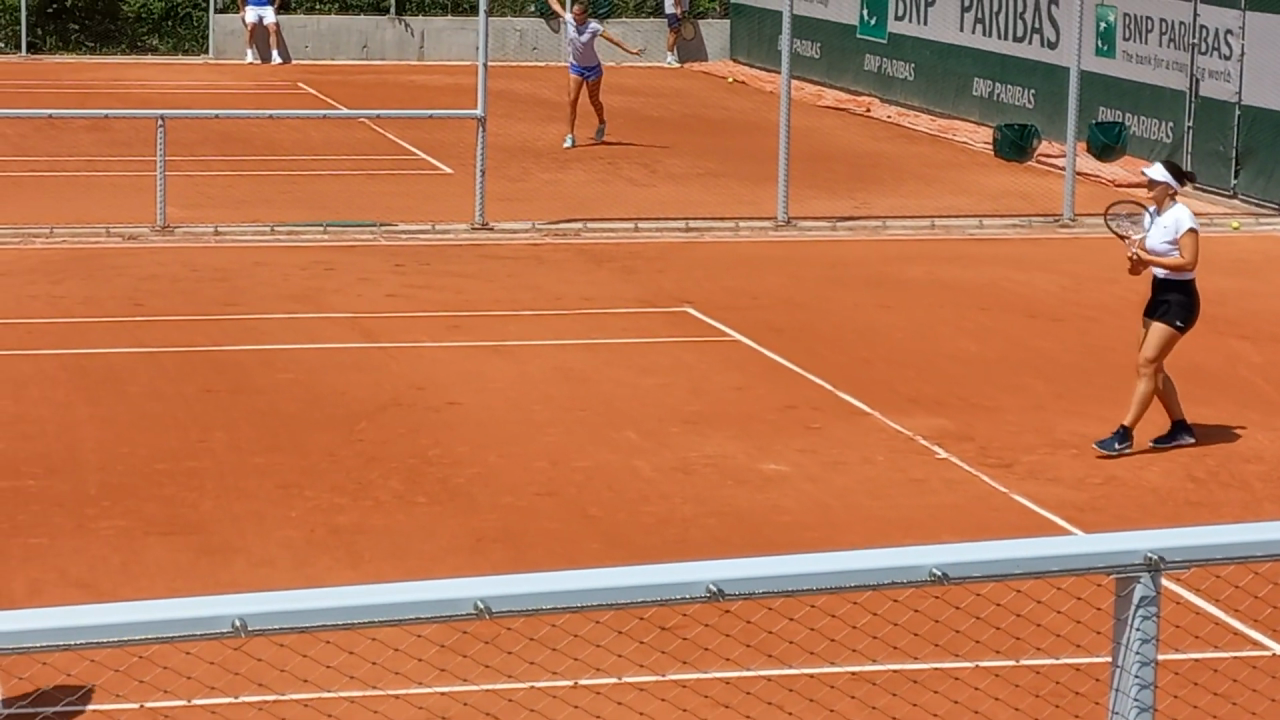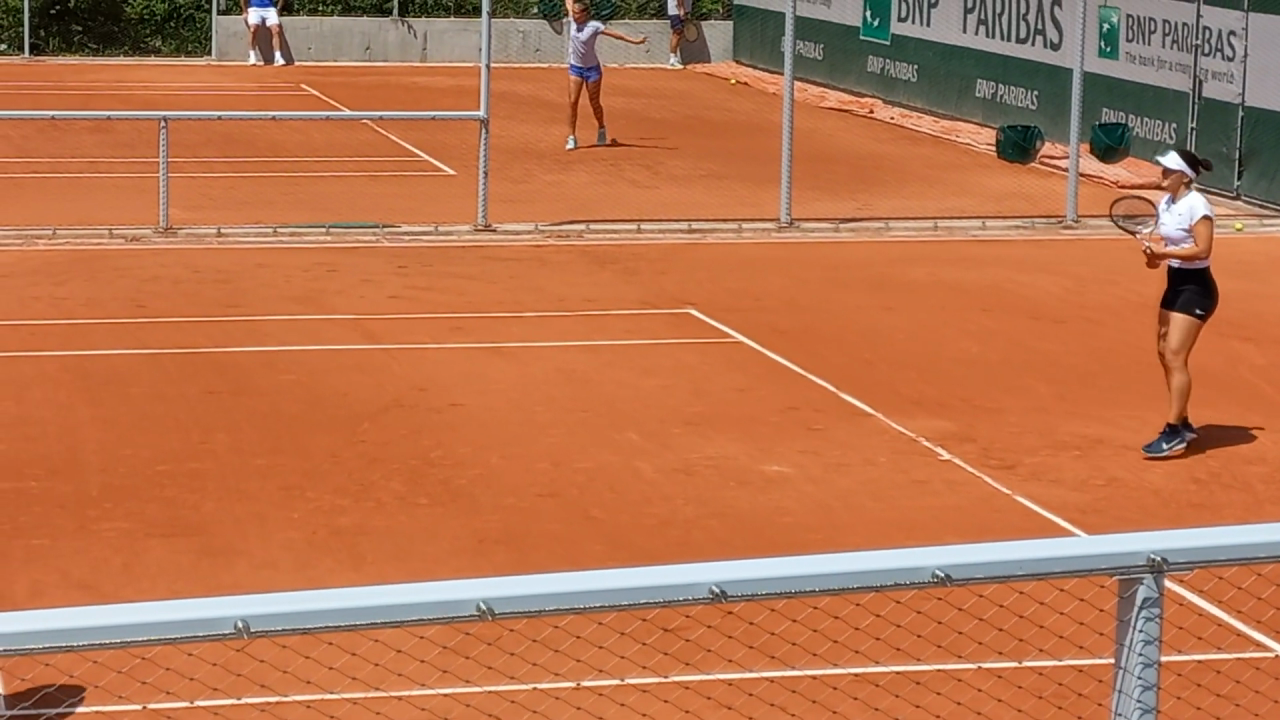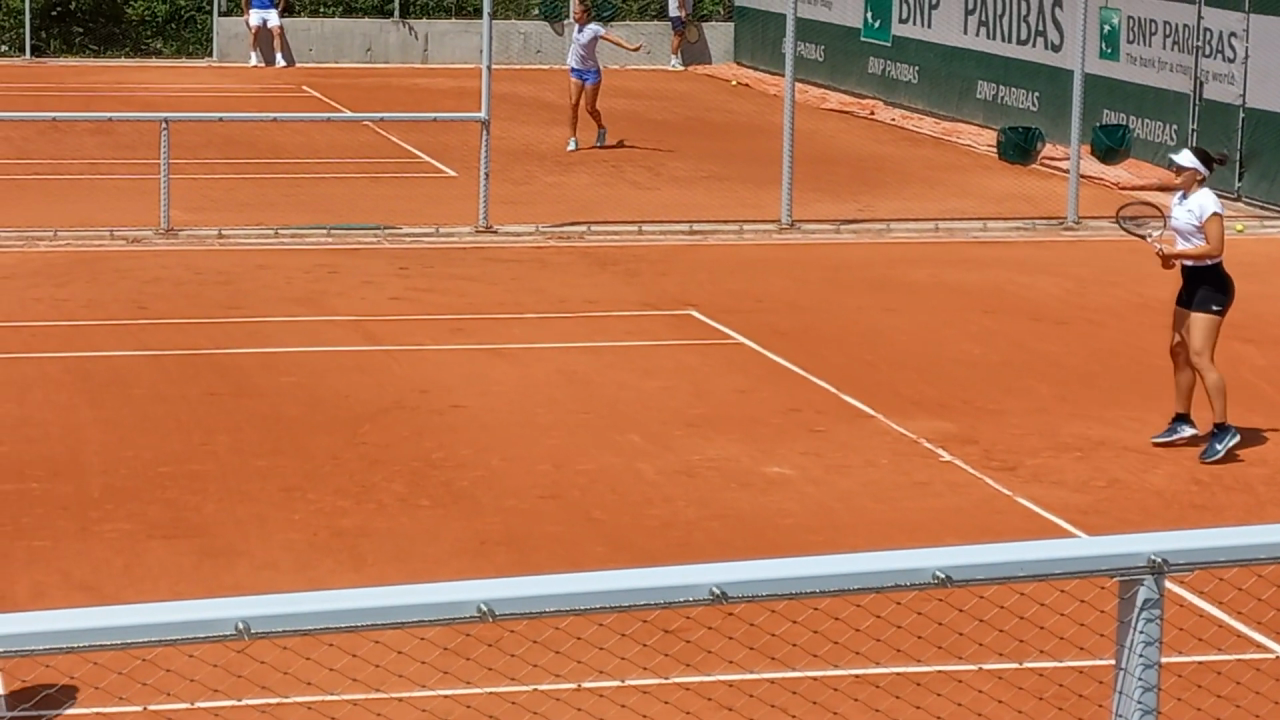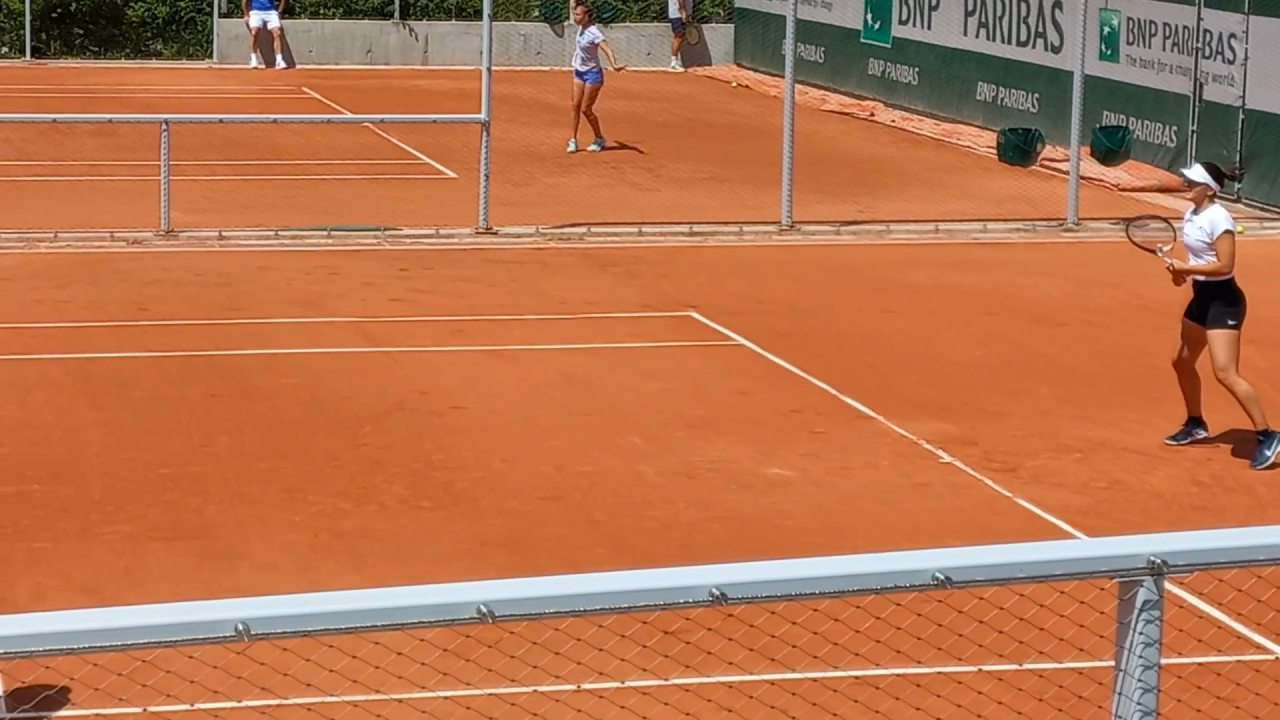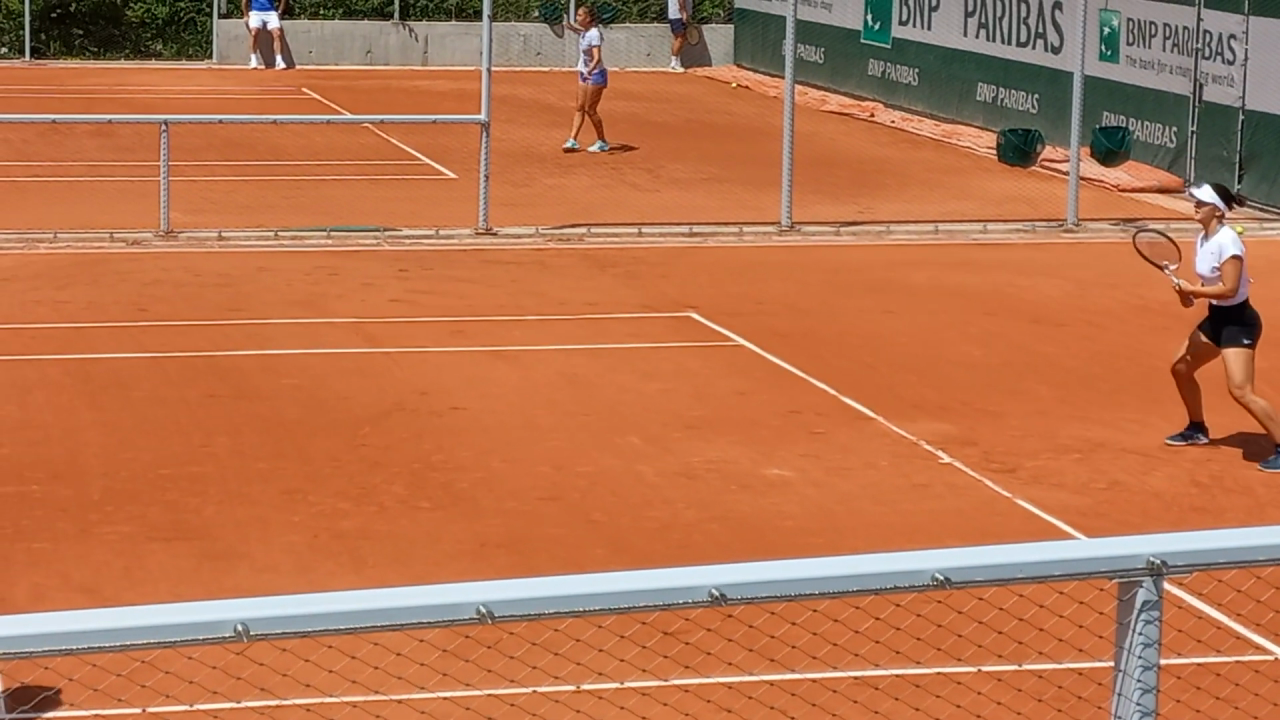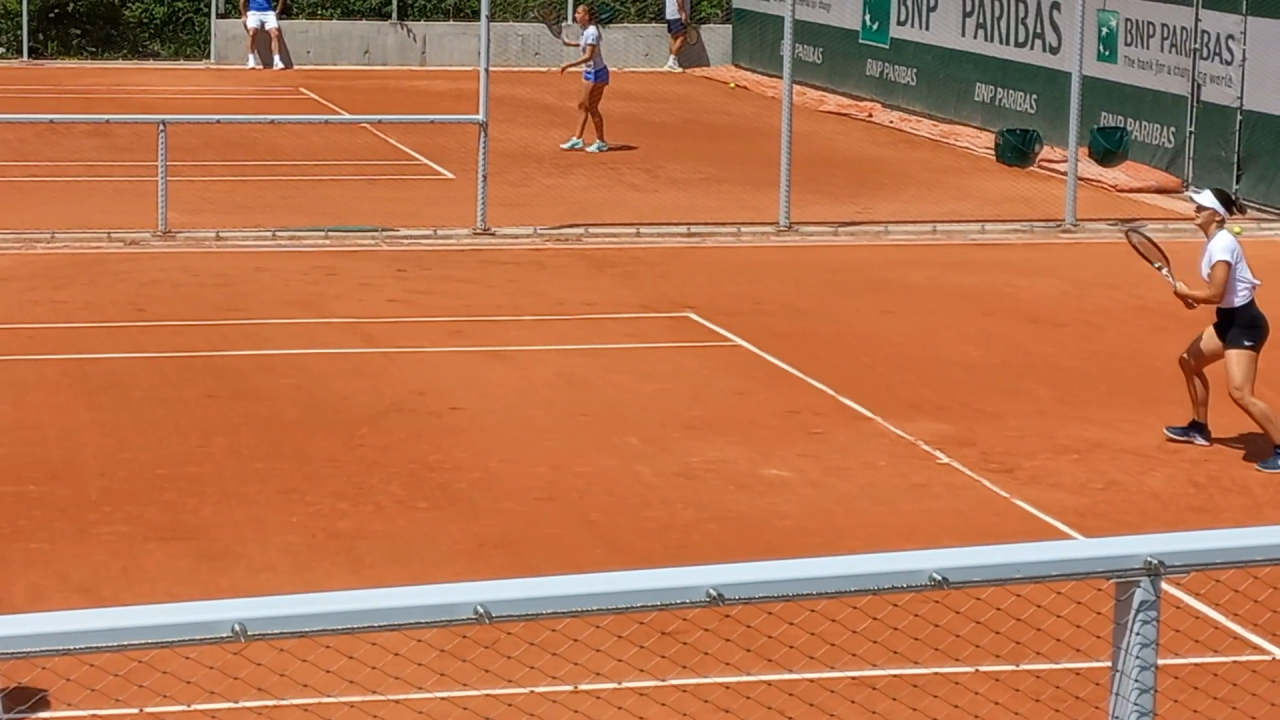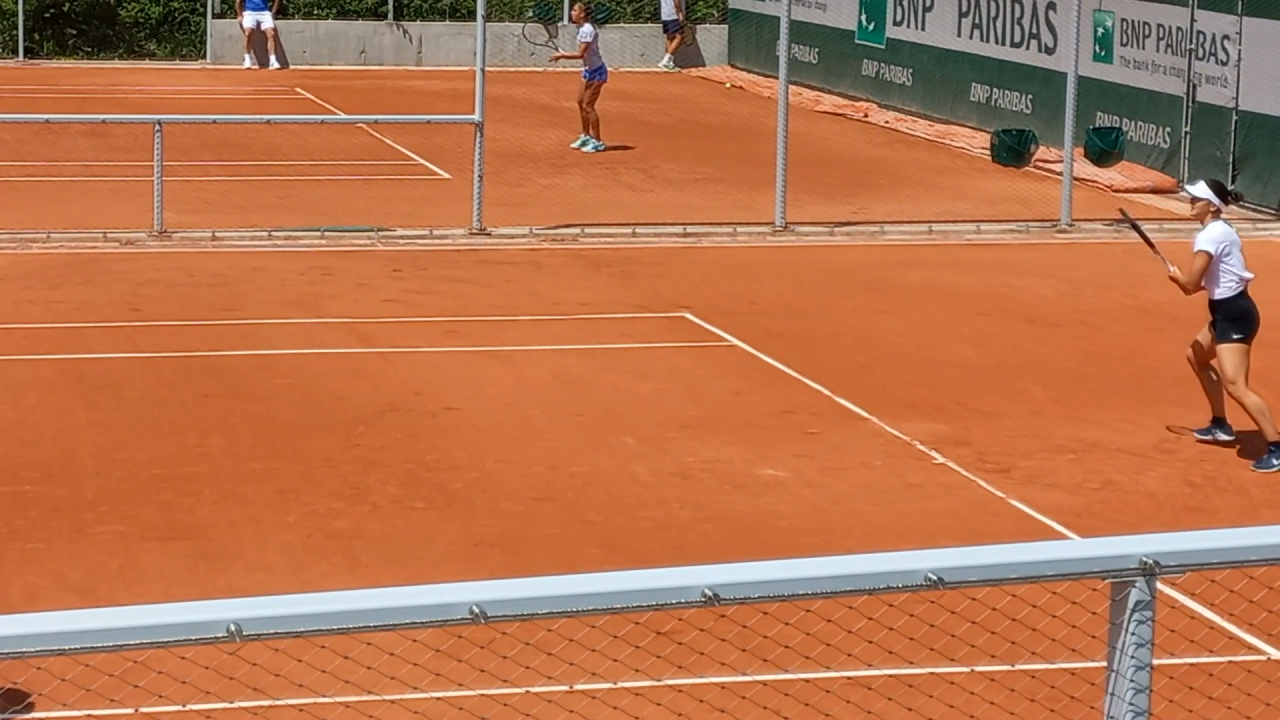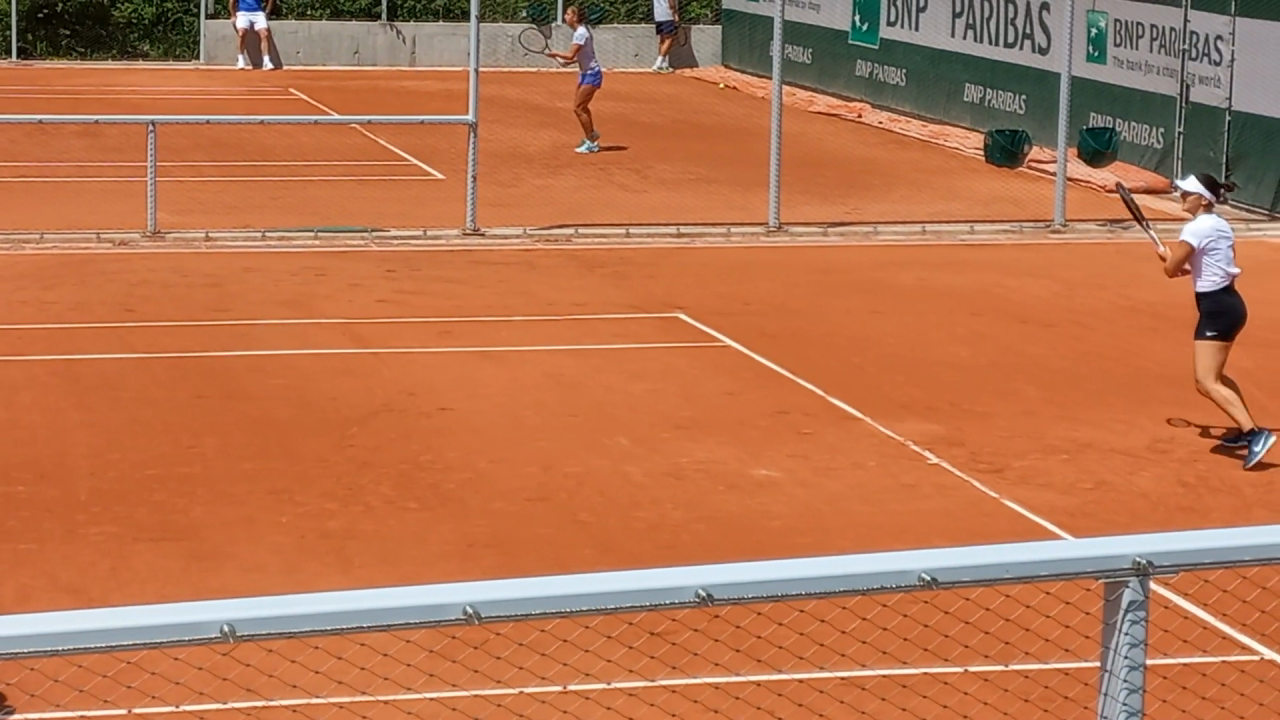
dt=0.1s
person 1, frame 1
left shoulder: (1182, 217)
right shoulder: (1152, 214)
left elbow: (1189, 262)
right elbow: (1145, 254)
left wrist: (1150, 259)
right wrist: (1137, 260)
left hip: (1179, 299)
right hip: (1159, 294)
left knee: (1146, 365)
right knee: (1153, 367)
left ankle: (1124, 435)
right ankle: (1180, 428)
person 1, frame 2
left shoulder: (1196, 206)
right shoulder: (1165, 203)
left elbow: (1202, 251)
left wrist: (1163, 252)
right wrist: (1154, 254)
left hip: (1196, 287)
right hip: (1175, 285)
left knee: (1175, 360)
right knee: (1166, 356)
left ankle: (1175, 431)
right ankle: (1181, 425)
person 1, frame 3
left shoulder: (1207, 202)
right shoulder: (1179, 199)
left elbow: (1215, 249)
left wrist: (1176, 252)
right wrist: (1169, 255)
left hip: (1212, 284)
right hip: (1191, 282)
left knee: (1200, 359)
right knee: (1178, 352)
left ankle: (1222, 430)
right ankle: (1182, 421)
person 1, frame 4
left shoulder: (1219, 219)
right shoulder: (1191, 215)
left elbow: (1224, 264)
left wrist: (1186, 268)
right wrist: (1180, 270)
left hip: (1225, 301)
right hip: (1204, 297)
left knee: (1226, 375)
right knee: (1182, 361)
right ankle: (1195, 424)
person 1, frame 5
left shoulder: (1228, 242)
right shoulder: (1204, 238)
left elbow: (1228, 289)
left wrist: (1192, 291)
right wrist: (1188, 292)
left hip: (1239, 322)
right hip: (1217, 318)
left knee: (1241, 392)
right knee: (1180, 368)
right ankle: (1197, 429)
person 1, frame 6
left shoulder: (1221, 247)
right shoulder: (1217, 241)
left elbow: (1214, 293)
left wrist: (1186, 293)
right wrist: (1189, 296)
left hip: (1245, 324)
right hip: (1231, 320)
left knee: (1242, 394)
right knee: (1188, 359)
right ankle: (1199, 427)
person 1, frame 7
left shoulder: (1208, 237)
right shoulder: (1222, 230)
left elbow: (1190, 283)
left wrist: (1175, 274)
right wrist: (1190, 282)
left hip: (1235, 316)
right hip: (1228, 313)
left knee: (1235, 386)
right knee: (1197, 356)
right ankle: (1220, 425)
person 1, frame 8
left shoulder: (1195, 228)
right shoulder: (1221, 224)
left elbow: (1170, 270)
left wrist: (1165, 256)
right wrist: (1188, 267)
left hip: (1217, 309)
right hip: (1230, 304)
left knee: (1206, 381)
right knee: (1211, 374)
left ankle: (1257, 435)
right ankle: (1246, 434)
